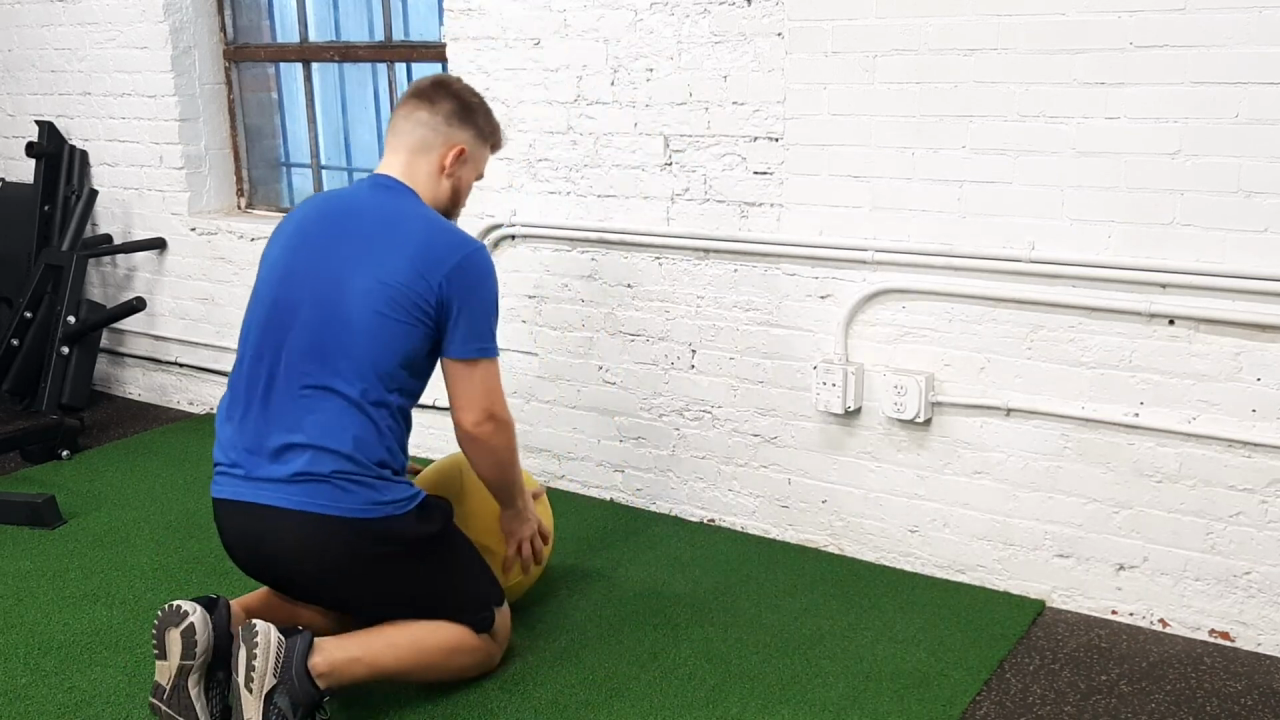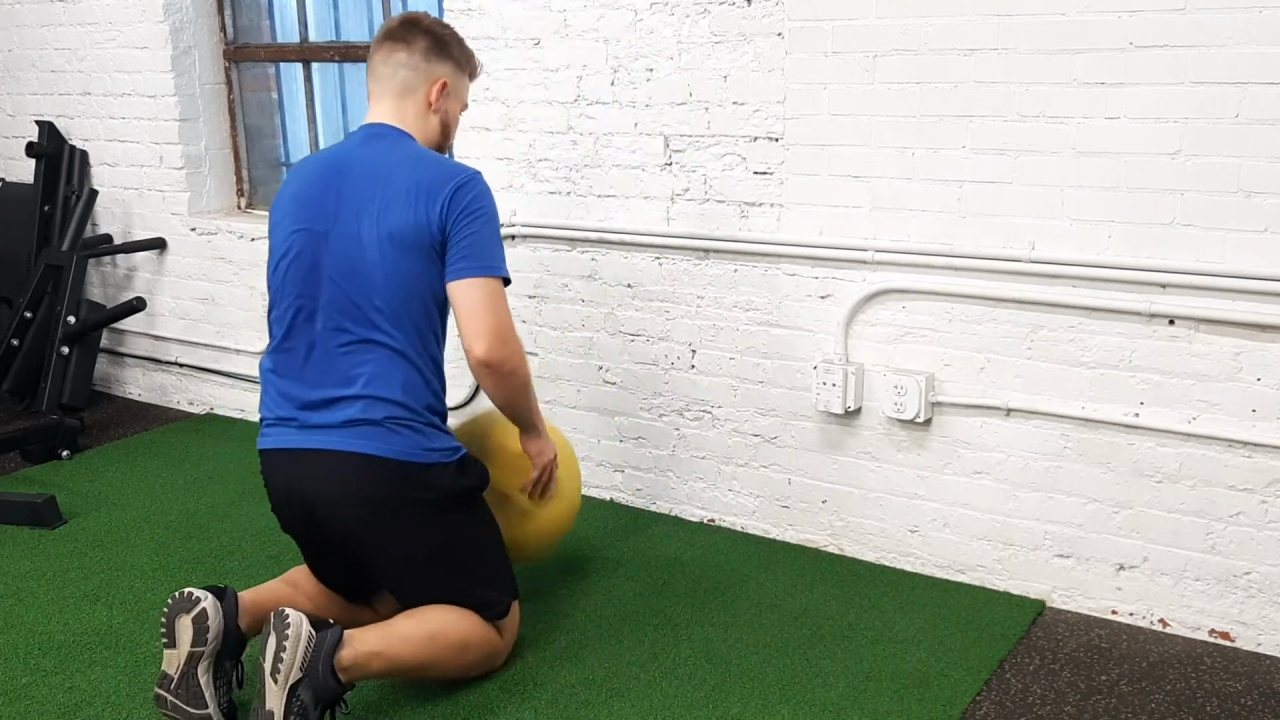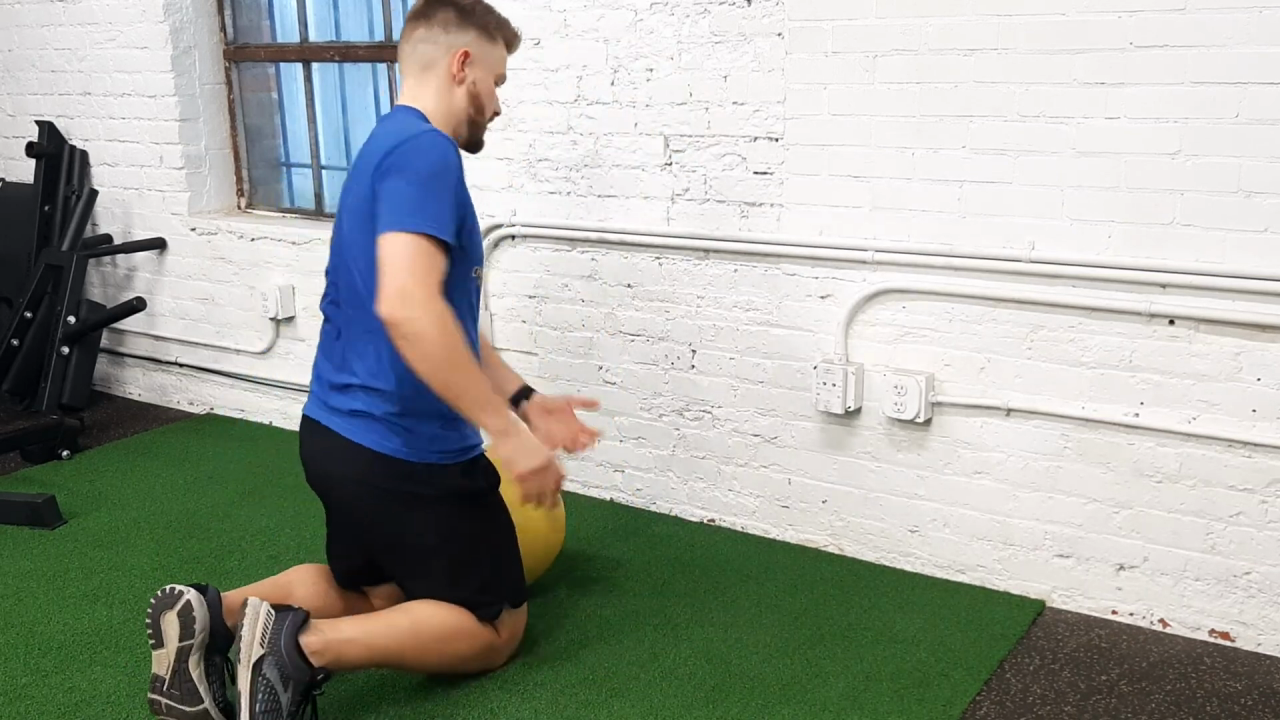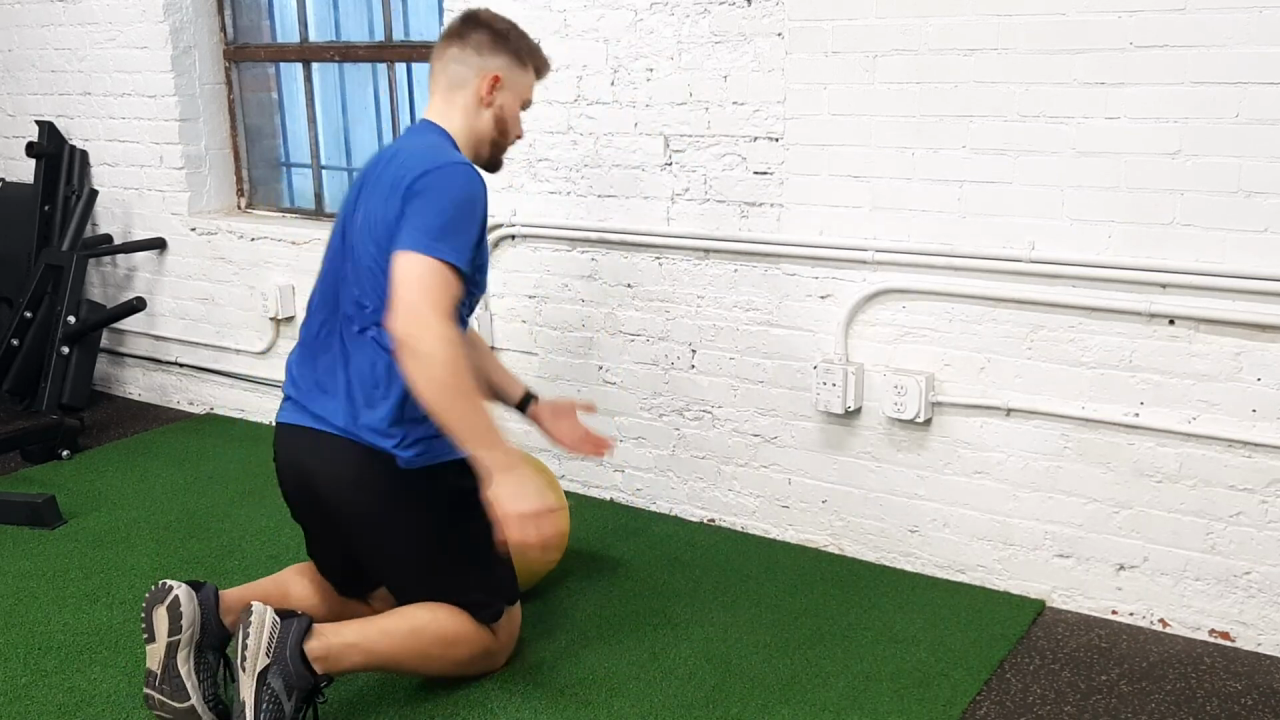
dt=0.5s
person 1, frame 1
left shoulder: (301, 220)
right shoulder: (456, 257)
right elbow: (479, 423)
right wrist: (517, 509)
left hip: (238, 505)
right hip: (343, 513)
left knee: (357, 589)
right knee: (484, 631)
left ankle: (221, 626)
right ankle: (310, 666)
person 1, frame 2
left shoulder: (297, 184)
right shoulder: (454, 189)
right elbow: (489, 348)
right wrist: (534, 432)
left hip: (286, 456)
right hip: (392, 462)
left knee: (366, 589)
right knee: (489, 628)
left ankle: (228, 616)
right ankle: (334, 657)
person 1, frame 3
left shoulder: (404, 153)
right shoulder: (421, 152)
right elbow: (409, 307)
left wrist: (520, 396)
right wrist: (502, 429)
left hip: (342, 435)
right hip: (400, 450)
left knee: (370, 587)
right knee: (493, 627)
left ankle: (214, 612)
right ankle: (304, 645)
person 1, frame 4
left shoulder: (402, 162)
right shoulder: (449, 179)
right elbow: (418, 329)
left wrist: (531, 405)
right wrist: (501, 471)
left hip: (308, 440)
right hip: (380, 457)
left knee: (365, 585)
right knee: (489, 630)
left ankle: (210, 612)
right ankle: (309, 649)
